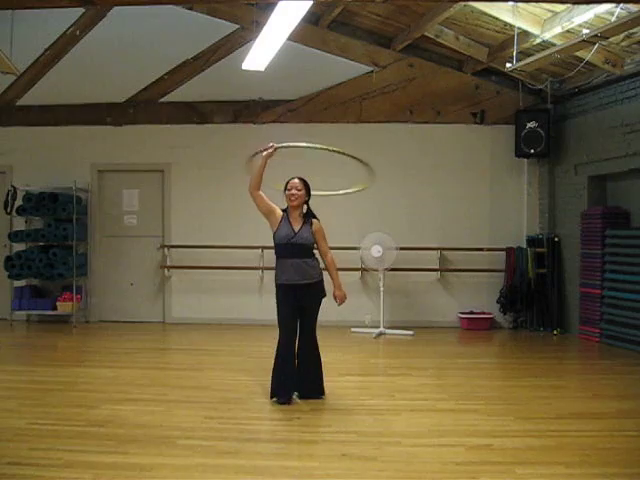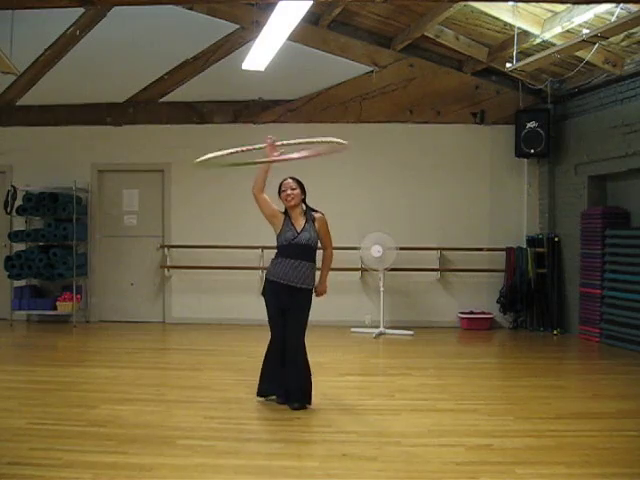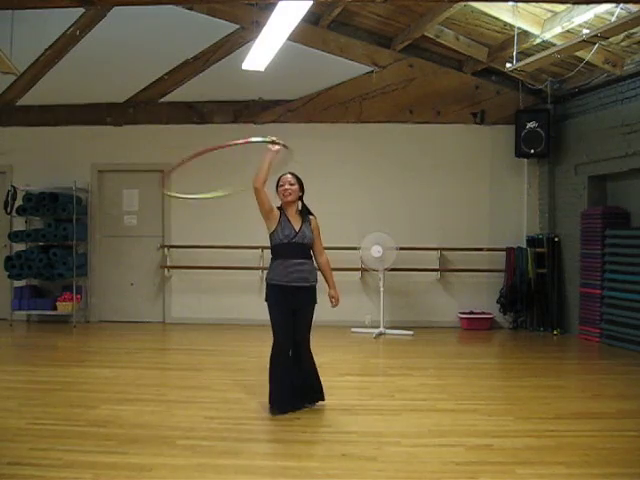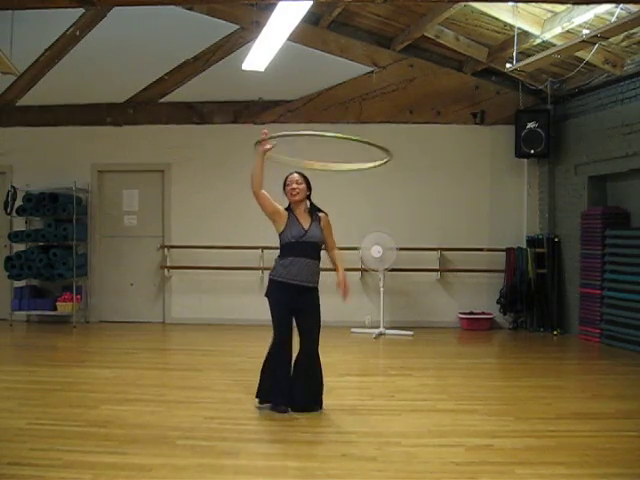
dt=0.5s
person 1, frame 1
left shoulder: (313, 223)
right shoulder: (276, 216)
left elbow: (326, 255)
right elbow: (253, 189)
left wrist: (337, 286)
right wrist: (264, 159)
left hip: (311, 285)
right hip: (285, 287)
left knee: (308, 336)
right knee: (287, 337)
left ankle: (309, 387)
right ankle: (284, 389)
person 1, frame 2
left shoulder: (317, 219)
right shoulder: (279, 219)
left elbow: (327, 250)
right elbow: (257, 192)
left wrist: (322, 279)
right wrist: (268, 161)
left hip: (302, 289)
right hip: (275, 285)
left knee: (295, 341)
right knee: (278, 338)
left ankle: (298, 394)
right ankle: (279, 389)
person 1, frame 3
left shoulder: (311, 220)
right shoulder: (273, 216)
left elbow: (320, 255)
right elbow: (258, 187)
left wrist: (331, 286)
right wrist: (271, 154)
left hip: (305, 289)
right hip: (278, 288)
left knee: (301, 342)
right knee: (282, 343)
left ankle: (302, 395)
right ankle: (280, 400)
person 1, frame 4
left shoulder: (321, 218)
right shoulder: (281, 216)
left elbow: (331, 249)
right elbow: (257, 189)
left wrist: (340, 273)
right wrist: (261, 154)
left hip: (309, 290)
right hip: (282, 286)
left knee: (310, 346)
right knee: (282, 341)
left ankle: (304, 398)
right ankle: (275, 396)
